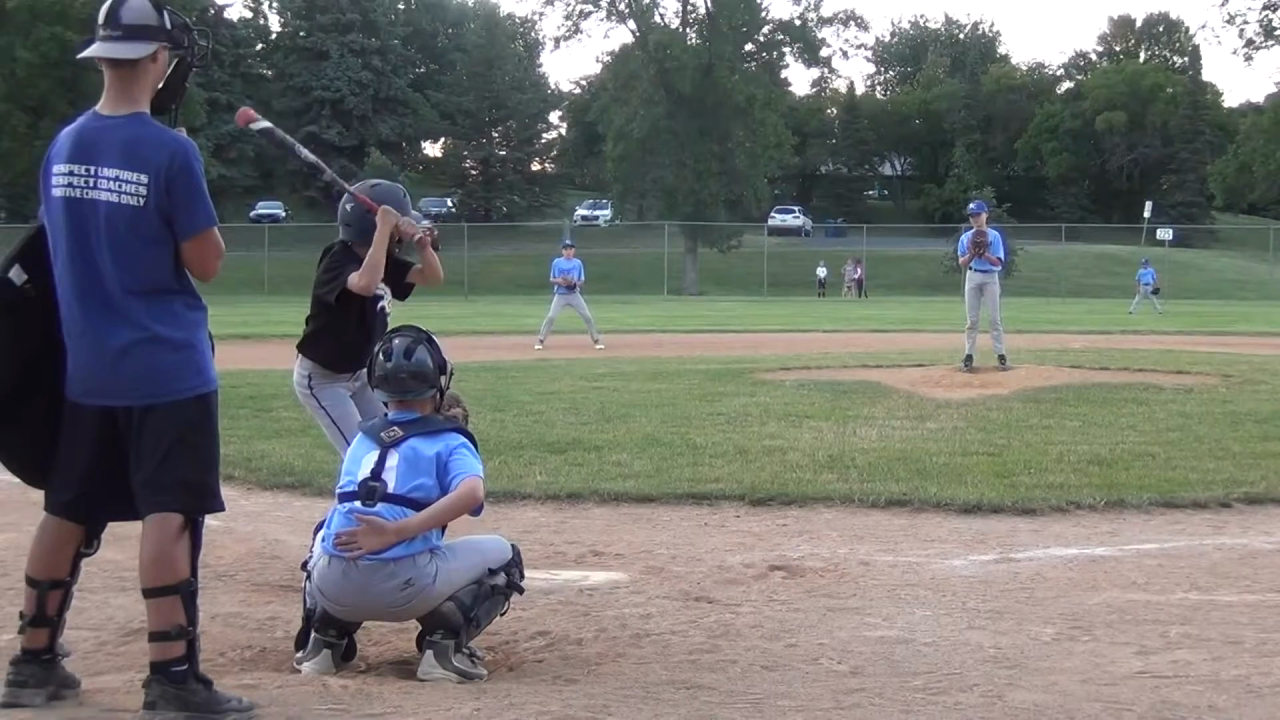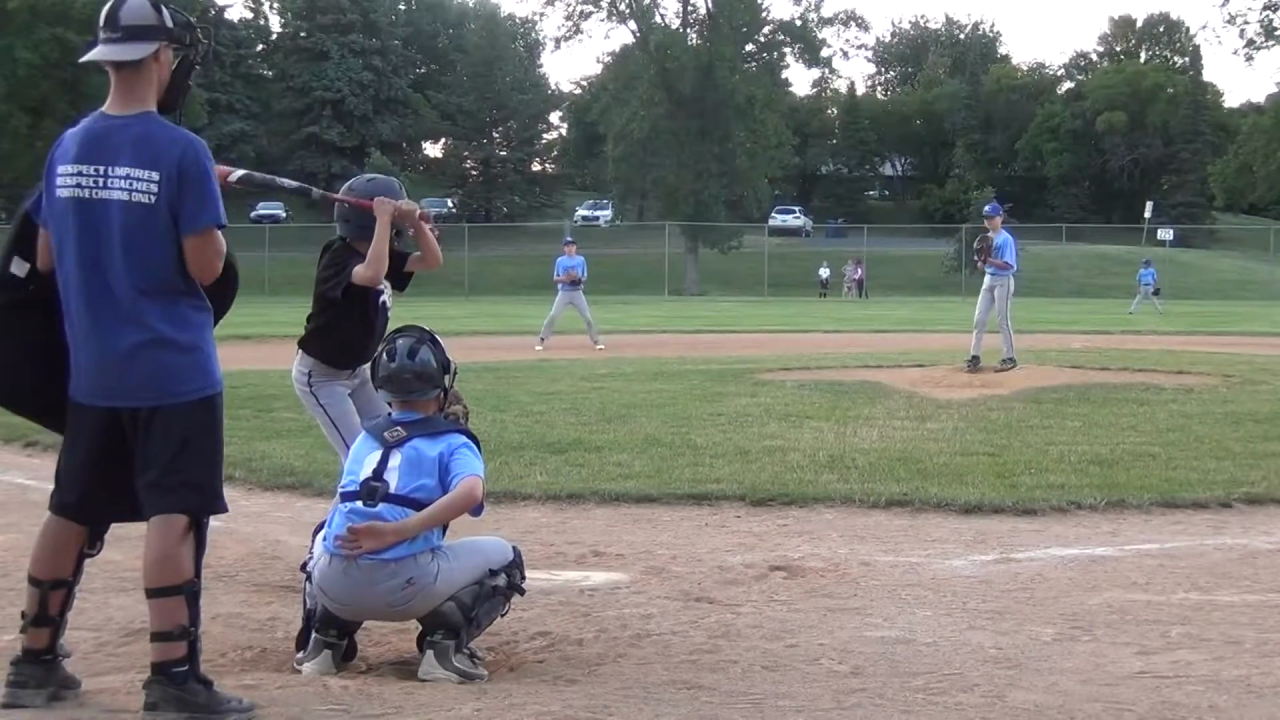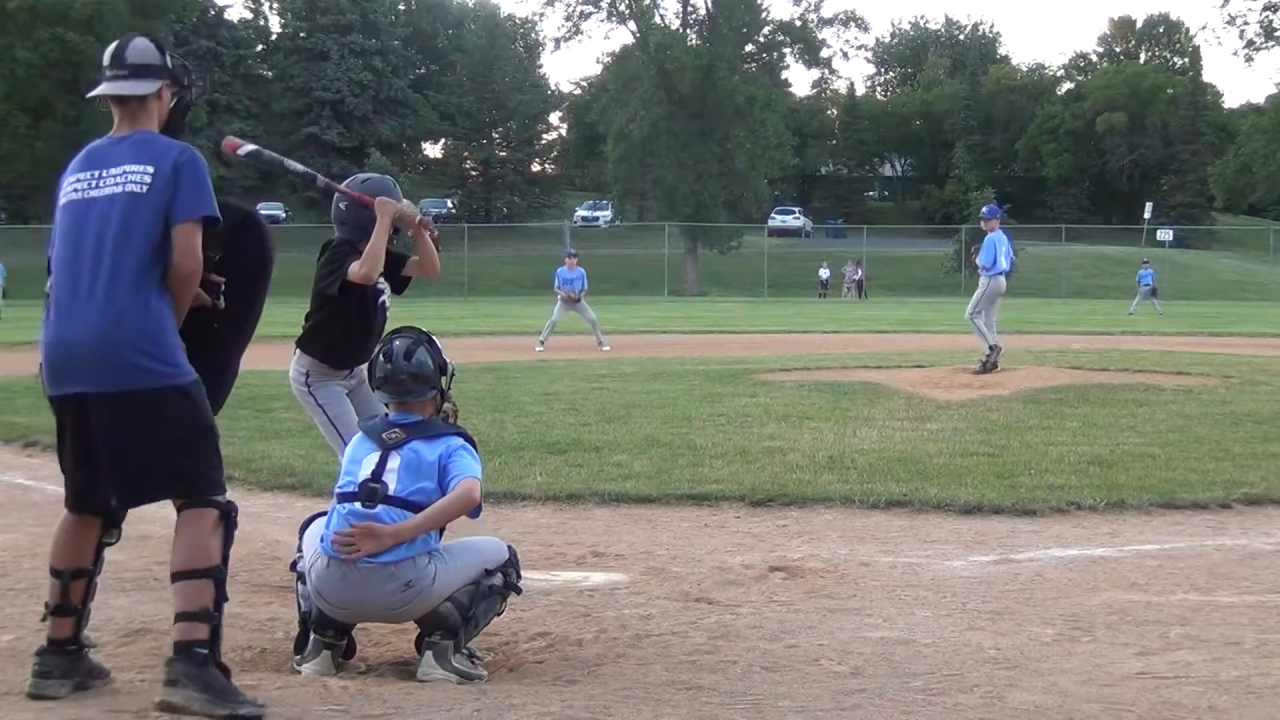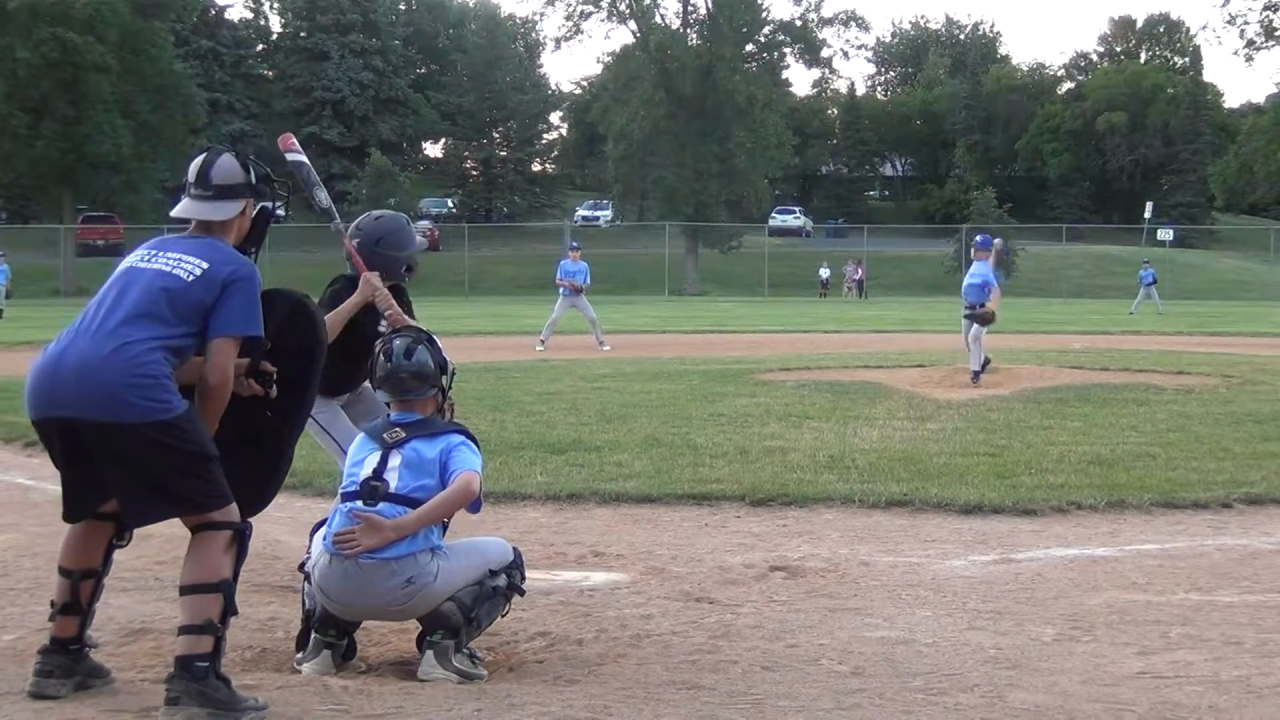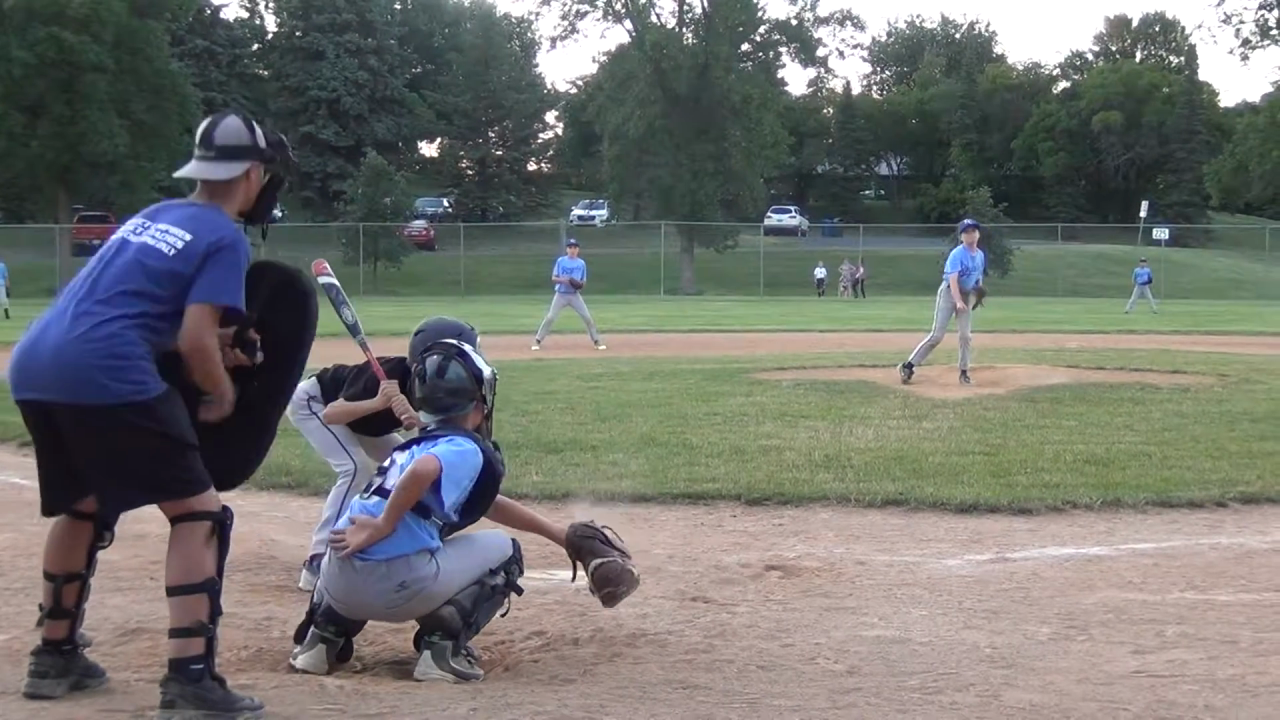
dt=1s
person 1, frame 1
left shoulder: (62, 146)
right shoulder: (170, 151)
right elbow: (207, 264)
left hip: (86, 368)
right hip: (167, 368)
left knee: (68, 512)
right knee: (170, 515)
person 1, frame 2
left shoulder: (66, 147)
right shoulder: (181, 150)
right elbow: (206, 267)
right wrist: (212, 222)
left hip: (92, 369)
right hip: (172, 367)
left knee: (72, 512)
right knee: (174, 515)
person 1, frame 3
left shoulder: (76, 167)
right shoulder: (177, 158)
right elbow: (187, 262)
left hip: (64, 357)
right hip: (139, 358)
left knee: (88, 504)
right knee: (203, 502)
left ankle: (59, 656)
right ankle: (194, 664)
person 1, frame 4
left shoulder: (147, 252)
right shoulder: (235, 269)
right elbow: (217, 376)
left wrist: (219, 372)
right wrist: (199, 444)
left hip: (49, 387)
right hip: (127, 395)
left knee: (100, 509)
right knee: (219, 522)
left ankle: (61, 656)
person 1, frame 5
left shoulder: (153, 217)
right shoulder: (224, 236)
right elbow: (195, 343)
left wrist: (212, 344)
right wrist: (222, 394)
left hip: (32, 364)
right hip: (106, 375)
left knee: (82, 507)
right knee: (198, 513)
left ankle: (55, 657)
person 2, frame 1
left shoulder: (362, 438)
right shoulder: (449, 440)
right elbow: (471, 493)
right wrist: (396, 532)
left hip: (333, 587)
right hip: (405, 586)
right knee: (504, 555)
left ankle: (324, 639)
right ankle: (445, 644)
person 2, frame 2
left shoulder: (365, 438)
right shoulder: (452, 441)
right elbow: (470, 492)
right wrist: (396, 532)
left hip: (335, 585)
right hip: (406, 584)
left knee: (327, 534)
right knee: (505, 558)
left ankle: (326, 640)
right ankle: (446, 645)
person 2, frame 3
left shoulder: (360, 439)
right shoulder: (450, 444)
right elbow: (468, 494)
right wrist: (393, 536)
left hip: (330, 590)
right hip: (403, 591)
left knee: (317, 527)
right knee: (501, 557)
left ankle: (321, 642)
right ankle: (443, 645)
person 2, frame 4
left shoulder: (363, 439)
right shoulder: (452, 441)
right elbow: (467, 487)
right wrist: (394, 530)
left hip: (333, 586)
right hip: (406, 586)
left knee: (324, 534)
right knee: (505, 558)
left ankle: (324, 641)
right ankle: (444, 647)
person 2, frame 5
left shoulder: (414, 444)
right shoulder: (466, 448)
left elbow: (492, 505)
right elbow: (422, 470)
left wrist: (560, 533)
right wrist: (383, 527)
left hip: (342, 582)
right hip: (401, 588)
right knee: (505, 551)
left ankle: (320, 640)
right ankle: (439, 647)
person 3, frame 1
left shoulder: (385, 261)
right shoulder: (339, 260)
left elbow: (434, 277)
right elbow: (366, 285)
left wrist: (419, 239)
right wrist: (383, 229)
left hip: (357, 374)
right hip: (320, 378)
person 3, frame 2
left shoulder: (382, 254)
right shoulder: (339, 257)
left elbow: (433, 262)
right elbow: (373, 276)
left wrist: (416, 221)
right wrist: (384, 219)
left hip: (356, 371)
right hip: (320, 375)
person 3, frame 3
left shoulder: (381, 255)
right shoulder: (339, 255)
left elbow: (430, 269)
right elbow: (367, 274)
left wrist: (416, 227)
right wrist: (385, 220)
left hip: (352, 371)
right hip: (317, 375)
person 3, frame 4
left shoulder: (394, 292)
right shoulder: (344, 289)
left wrist: (394, 312)
right wrist: (358, 298)
left hip: (353, 388)
right hip: (314, 395)
person 3, frame 5
right shoulder: (390, 376)
right elbow: (331, 414)
left wrist: (413, 419)
right wrist: (378, 403)
left hip: (347, 405)
right hip: (312, 401)
right knee: (355, 467)
right ankle: (318, 562)
